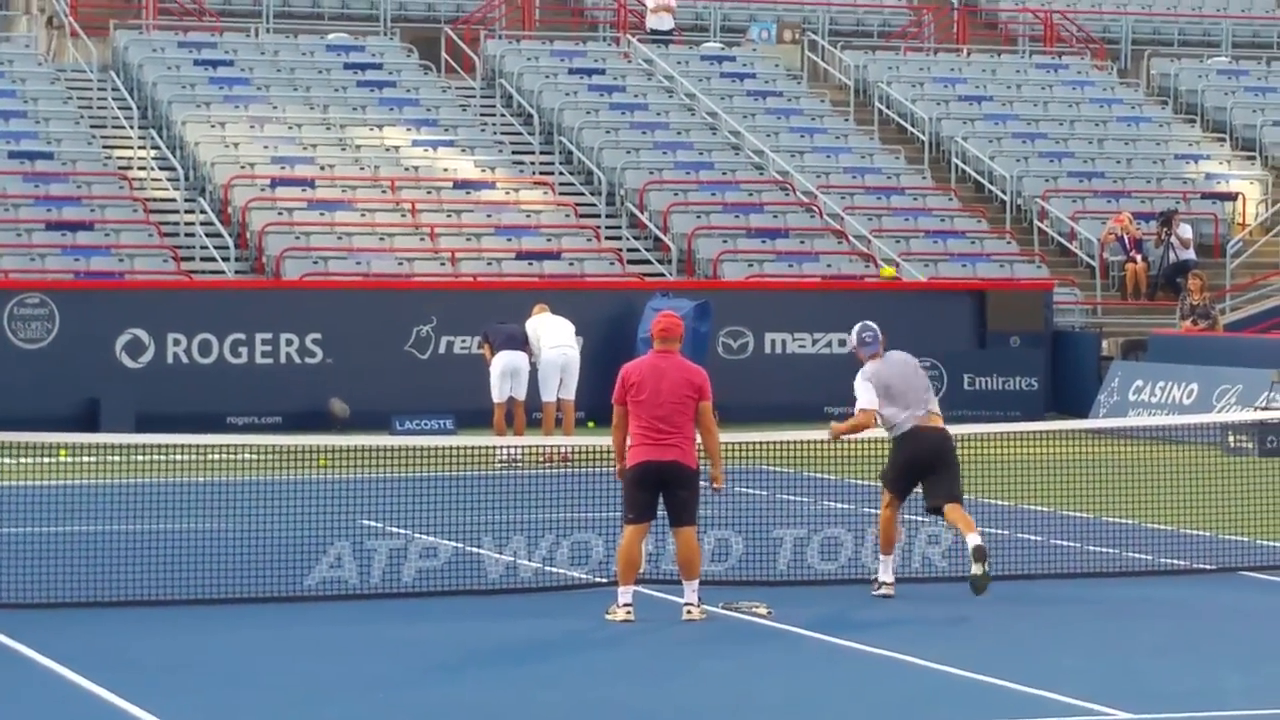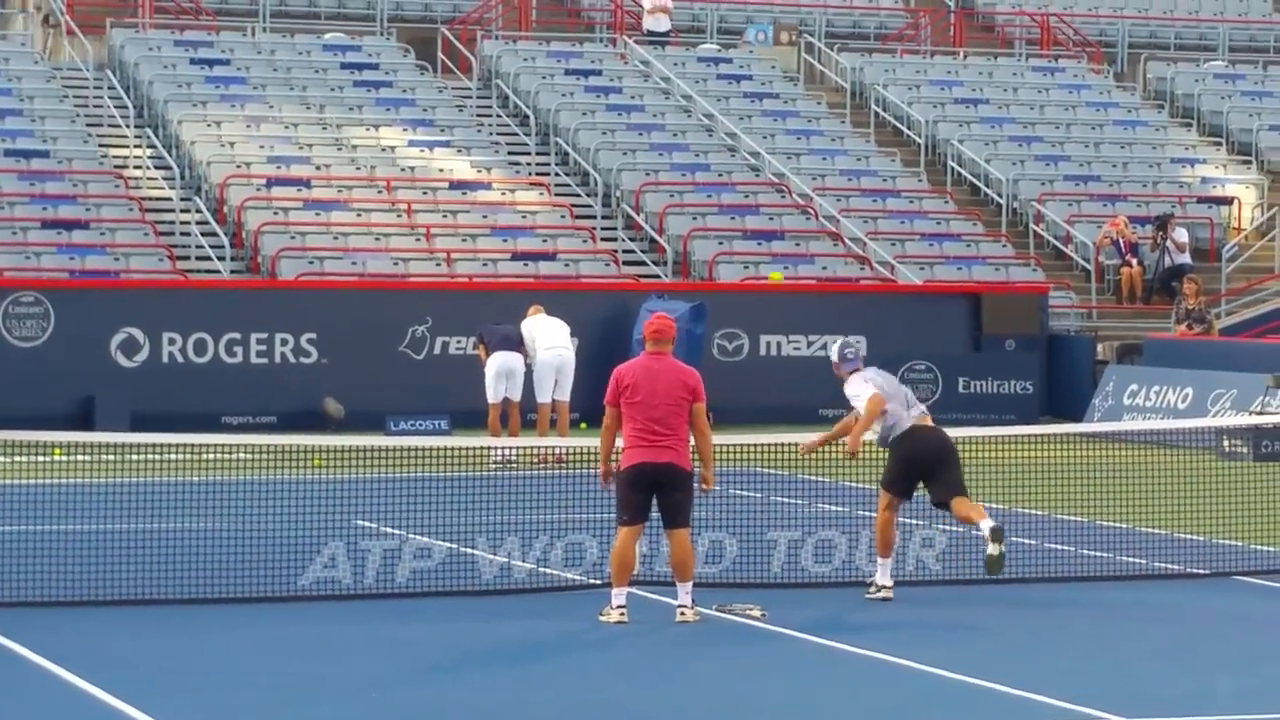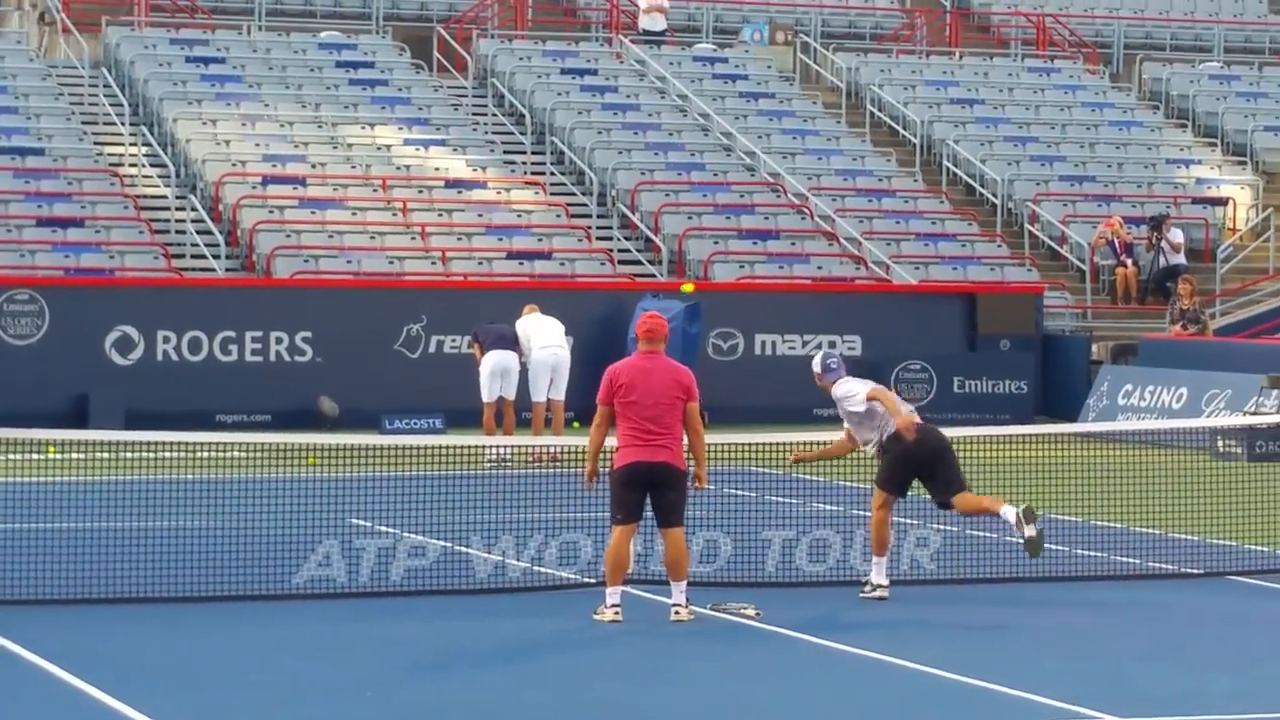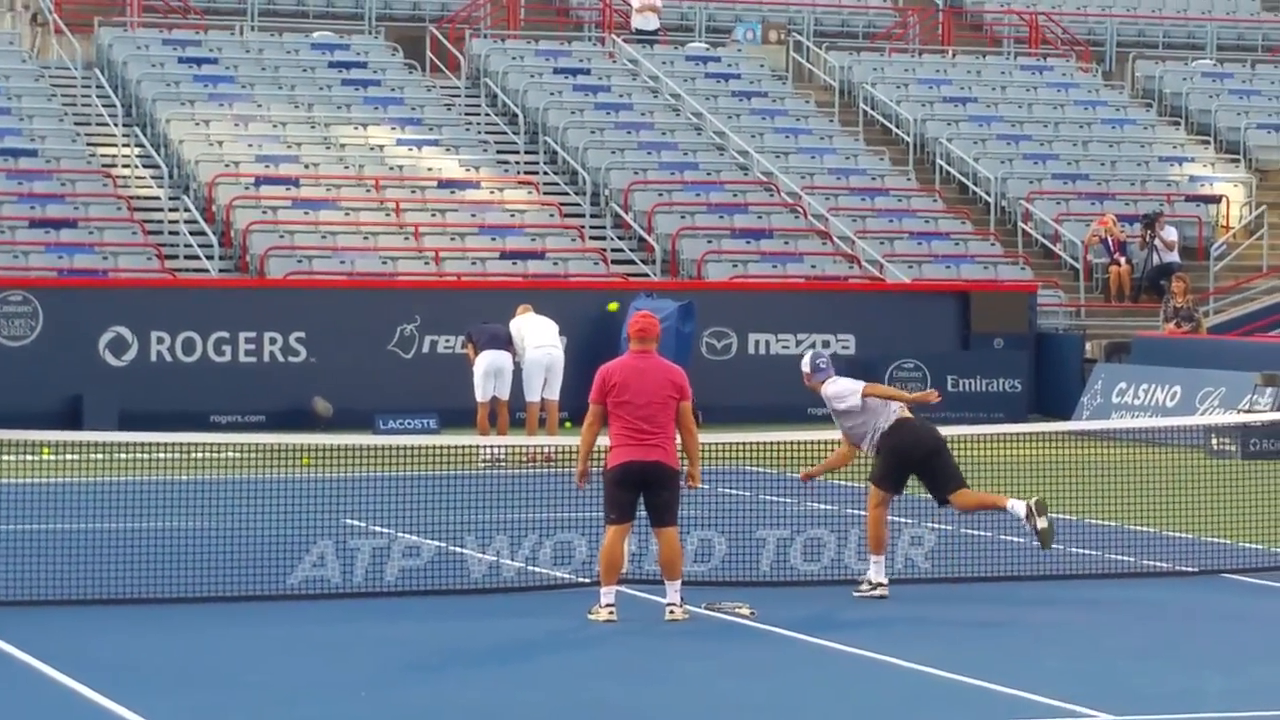
dt=0.1s
person 1, frame 1
left shoulder: (629, 371)
right shoulder: (696, 374)
left elbow: (619, 423)
right elbow: (708, 425)
left wrist: (619, 458)
right wrist: (716, 466)
left hip: (641, 462)
right hip: (682, 464)
left knee: (633, 531)
right knee: (686, 532)
left ankle: (624, 603)
right ankle: (691, 602)
person 1, frame 2
left shoulder: (622, 373)
right shoulder: (690, 376)
left elbow: (609, 425)
right elbow: (701, 427)
left wrist: (605, 462)
right wrist: (707, 467)
left hip: (634, 464)
right hip: (676, 466)
left knee: (627, 533)
right knee: (679, 534)
left ankle: (617, 605)
right ankle: (685, 604)
person 1, frame 3
left shoulder: (615, 372)
right shoulder: (683, 374)
left elbow: (600, 422)
right elbow: (694, 427)
left wrist: (591, 461)
right wrist: (701, 465)
left hip: (629, 463)
right hip: (670, 464)
left knee: (621, 531)
right knee: (674, 532)
left ankle: (612, 604)
right ankle: (680, 603)
person 1, frame 4
left shoulder: (608, 372)
right shoulder: (675, 374)
left elbow: (592, 422)
right elbow: (687, 426)
left wrist: (582, 461)
right wrist: (694, 464)
left hip: (622, 463)
right hip: (663, 464)
left knee: (615, 531)
right knee: (667, 532)
left ankle: (607, 603)
right ankle: (674, 602)
person 2, frame 1
left shoulder: (866, 376)
right shoulder: (903, 358)
left elbow: (867, 419)
left wrist: (840, 429)
left hip: (910, 441)
right hip: (941, 439)
left knee: (890, 506)
right knee: (953, 509)
left ankle: (885, 578)
right ankle: (975, 545)
person 2, frame 2
left shoulder: (854, 383)
right shoulder: (875, 375)
left elbow: (878, 403)
right elbow: (855, 418)
left wrist: (856, 435)
right wrist: (820, 441)
left hip: (907, 442)
right hip: (939, 440)
left knee: (887, 508)
right knee: (958, 503)
left ankle: (883, 581)
right ankle: (988, 527)
person 2, frame 3
left shoulder: (843, 389)
right shoulder: (851, 388)
left elbow: (879, 395)
right elbow: (848, 442)
left wrist: (899, 414)
right wrist: (810, 455)
left hip: (904, 442)
right hip: (932, 438)
left knee: (881, 507)
right knee: (963, 501)
left ankle: (879, 580)
right ankle: (1016, 515)
person 2, frame 4
left shoulder: (832, 388)
right shoulder: (842, 390)
left elbow: (875, 389)
right elbow: (849, 449)
left wrist: (910, 398)
right wrist: (817, 471)
left hip: (899, 437)
right hip: (925, 436)
left knee: (876, 504)
right knee: (962, 498)
left ankle: (877, 579)
right ankle: (1025, 509)
